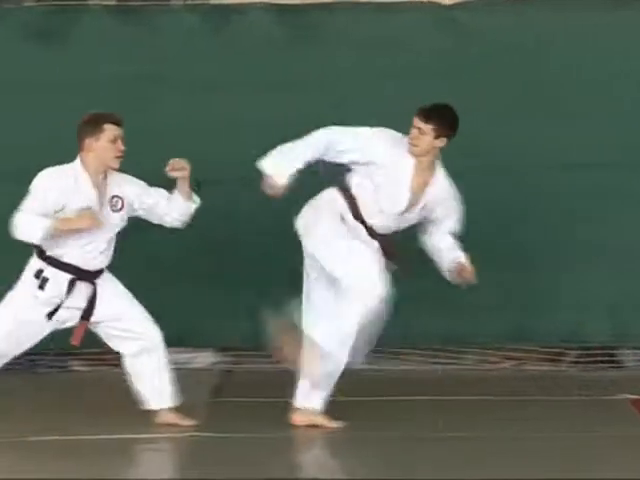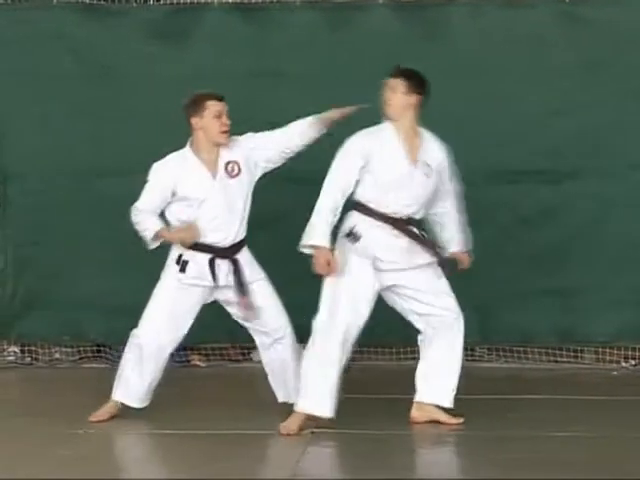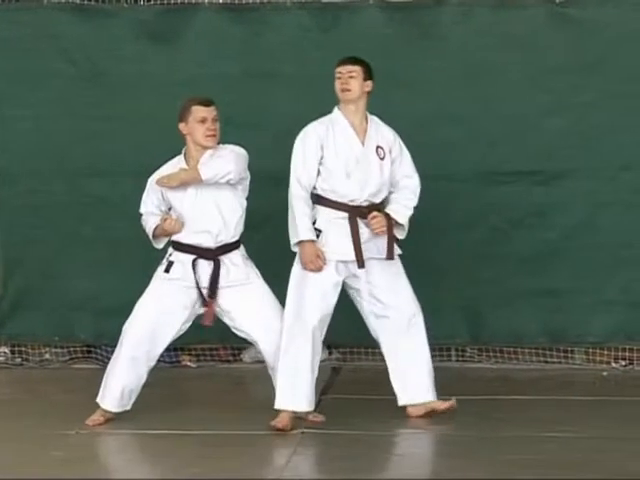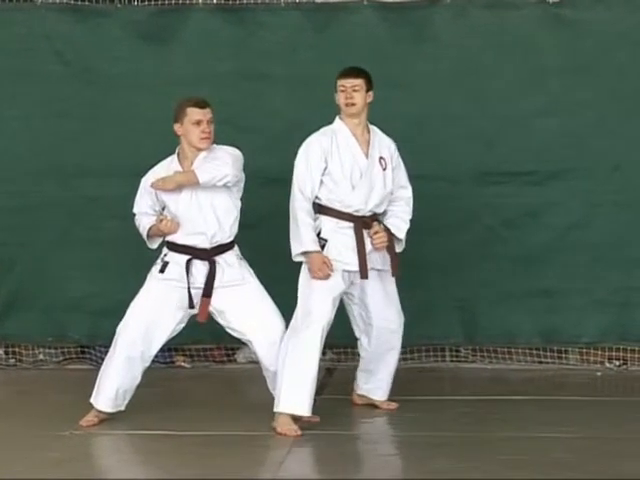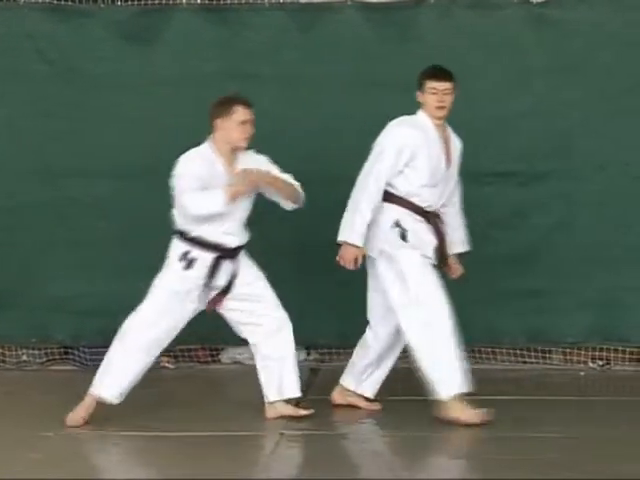
dt=0.7s
person 1, frame 1
left shoulder: (443, 191)
right shoulder: (384, 143)
left elbow: (438, 233)
right elbow: (327, 138)
left wrist: (455, 262)
right wrist: (281, 166)
left hip: (359, 240)
right hip: (330, 222)
left knee: (326, 318)
right knee: (368, 293)
left ankle: (307, 408)
person 1, frame 2
left shoulder: (436, 151)
right shoulder: (364, 142)
left elbow: (444, 200)
right elbow: (332, 193)
left wrist: (456, 244)
right wrist: (320, 243)
left hip: (410, 250)
right hip: (363, 244)
left knee: (447, 318)
right knee: (337, 324)
left ankle: (427, 404)
right ankle: (307, 409)
person 1, frame 3
left shoulder: (386, 135)
right shoulder: (316, 132)
left elbow: (408, 183)
right elbow: (299, 190)
left wrist: (391, 217)
right wrist: (304, 240)
left hip: (372, 238)
right hip: (326, 234)
left knee: (402, 313)
right knee: (305, 319)
left ankle: (418, 398)
right ankle: (291, 406)
person 1, frame 4
left shoulder: (386, 145)
right shoulder: (320, 143)
left elbow: (401, 195)
right elbow: (301, 199)
left wrist: (390, 230)
right wrist: (309, 250)
left hip: (372, 246)
right hip: (332, 242)
left knee: (386, 323)
right knee: (311, 323)
left ankle: (369, 389)
right ankle: (287, 410)
person 1, frame 5
left shoulder: (453, 141)
right shoulder: (402, 131)
left elbow: (450, 199)
right elbow: (369, 184)
left wrist: (453, 250)
right wrist: (352, 238)
left hip: (421, 234)
right hip: (396, 231)
left knee: (390, 319)
right knee: (430, 311)
left ankle: (350, 387)
right ankle: (450, 399)
person 2, frame 1
left shoulder: (125, 186)
right shoulder: (54, 179)
left elbow: (174, 215)
left wrist: (183, 182)
right wrist: (67, 223)
left hip: (94, 285)
right hip: (48, 280)
left knee: (145, 336)
left ankle: (163, 409)
person 2, frame 2
left shoulder: (247, 148)
right shoulder: (169, 168)
left elbow: (289, 136)
right elbow: (142, 213)
left wrist: (327, 118)
right wrist: (168, 234)
left hip: (236, 263)
right hip: (190, 265)
left knee: (274, 328)
right knee: (153, 332)
left ankle: (297, 399)
right ankle: (121, 400)
person 2, frame 3
left shoulder: (235, 156)
right shoulder: (164, 175)
left elbow: (224, 167)
right elbow: (149, 216)
left wrist: (181, 178)
right wrist: (162, 228)
left hip: (230, 267)
right hip: (182, 267)
left knee: (275, 331)
right knee: (139, 333)
right ankle: (110, 404)
person 2, frame 4
left shoulder: (229, 157)
right shoulder: (158, 174)
left elbow: (220, 171)
right elbow: (143, 217)
left wrist: (175, 181)
right wrist: (157, 229)
left hip: (225, 267)
right hip: (176, 268)
left knee: (270, 330)
right knee: (134, 333)
right ankle: (104, 405)
person 2, frame 5
left shoulder: (253, 162)
right shoulder: (192, 163)
left elbow: (295, 196)
right elbow: (195, 206)
left wrist: (273, 181)
right wrist: (238, 188)
left hip: (234, 263)
right hip: (190, 261)
left knee: (274, 324)
right knee: (146, 327)
left ankle: (277, 400)
right ankle: (96, 398)
